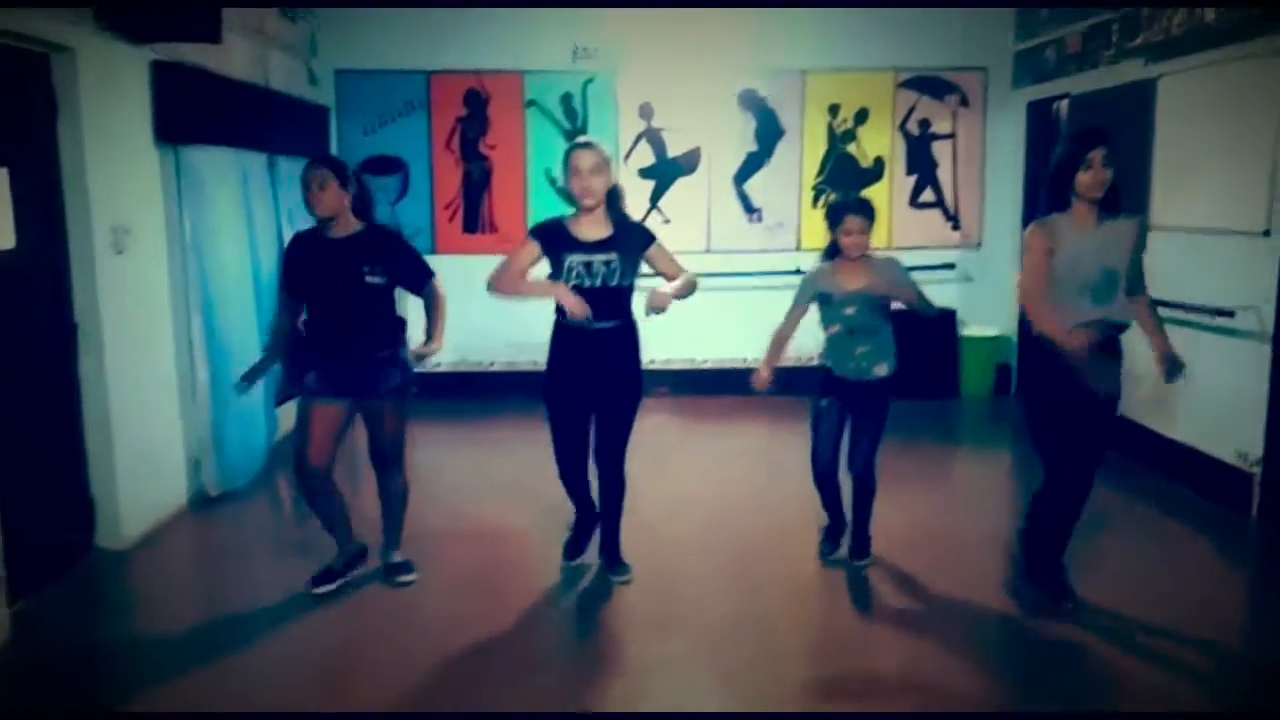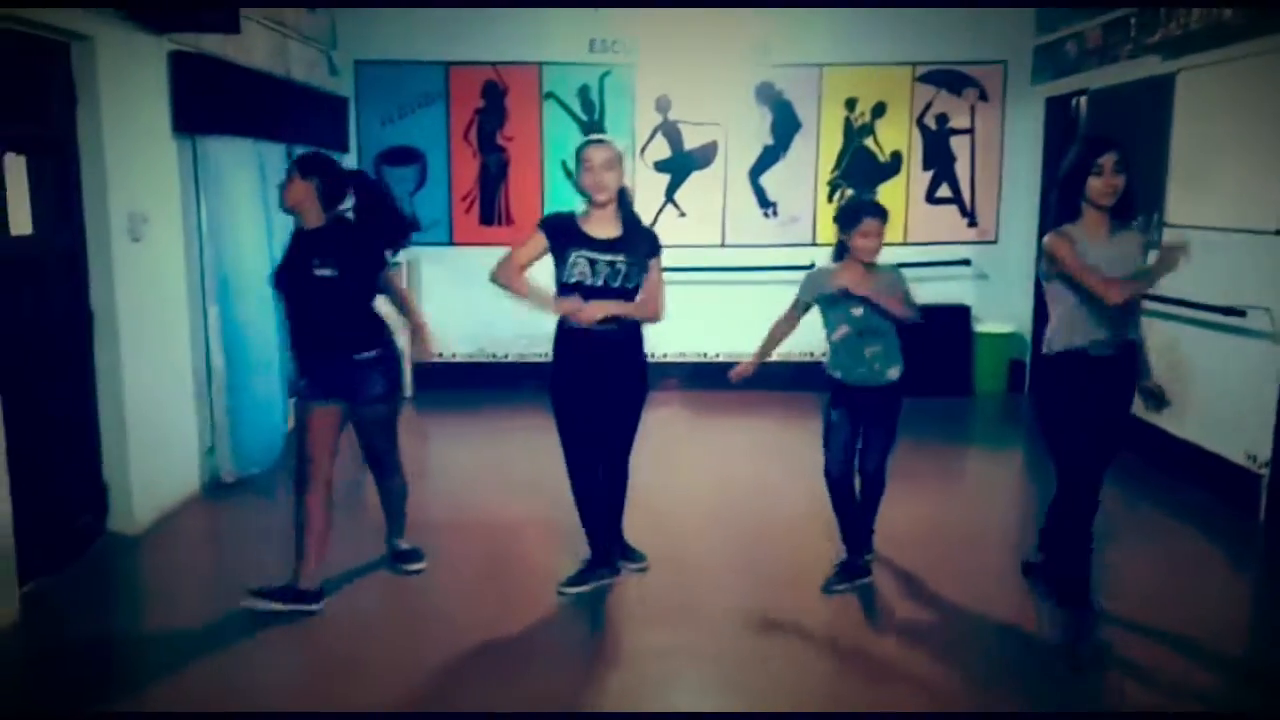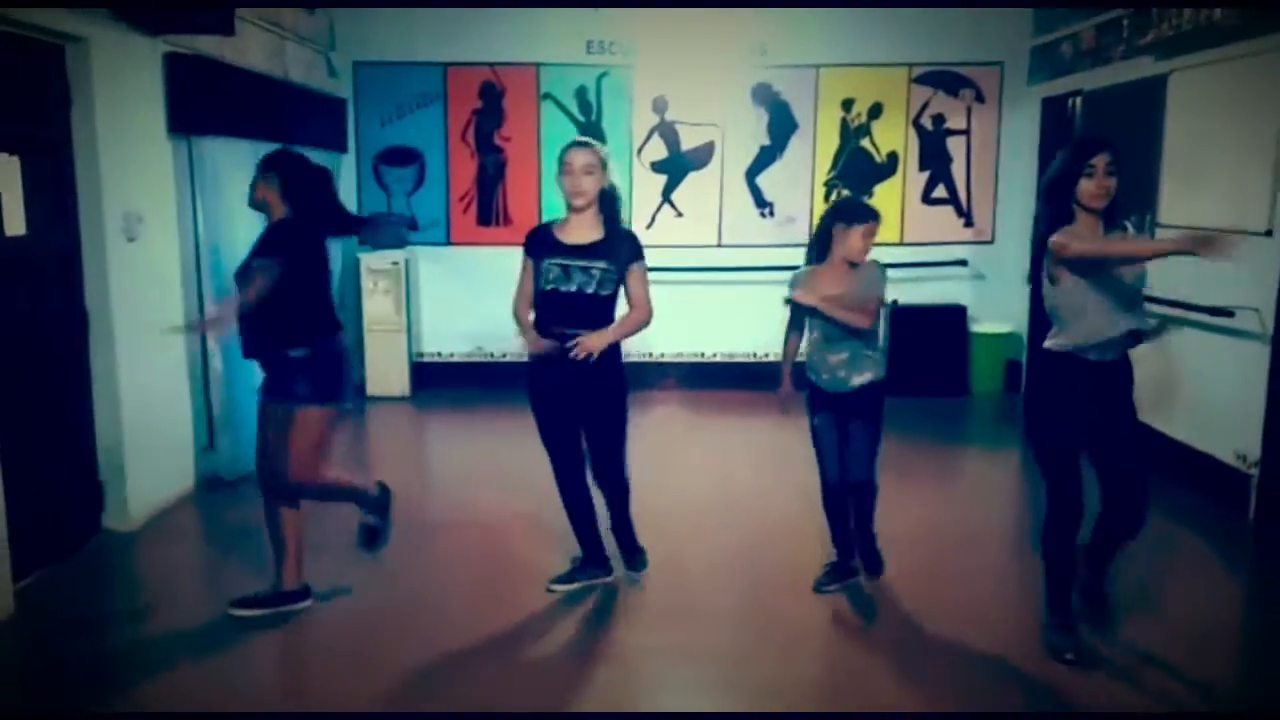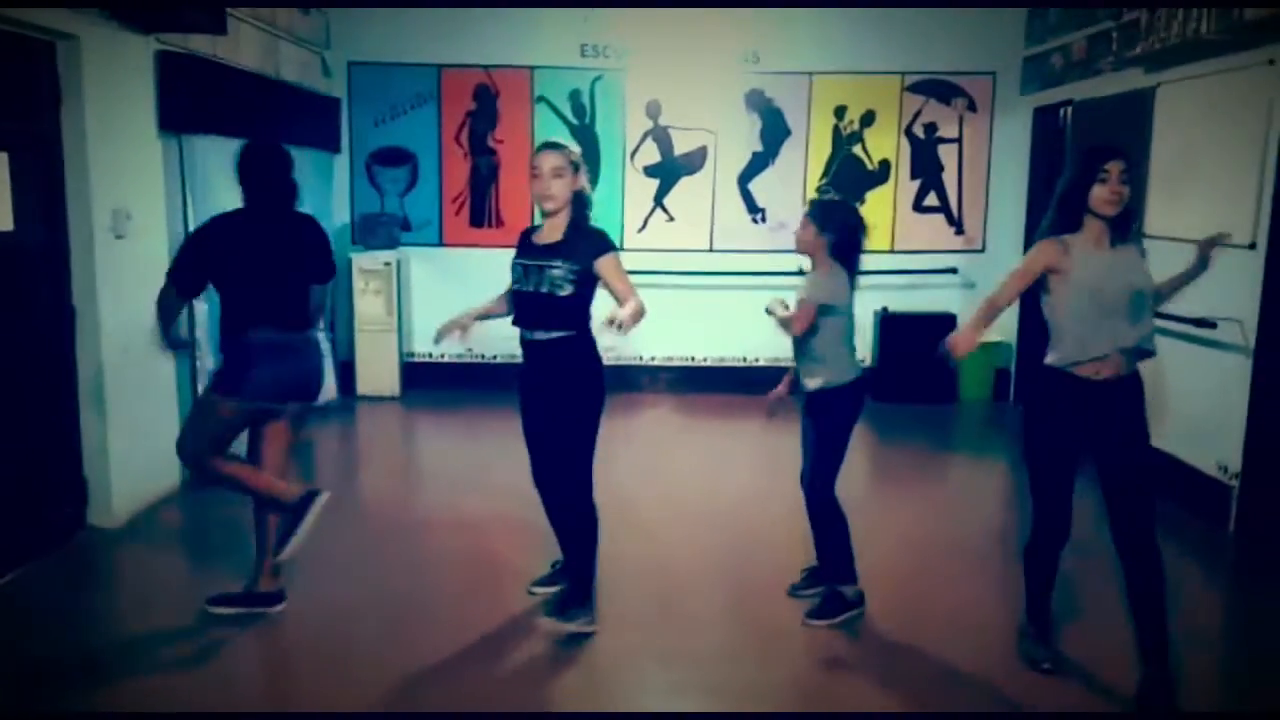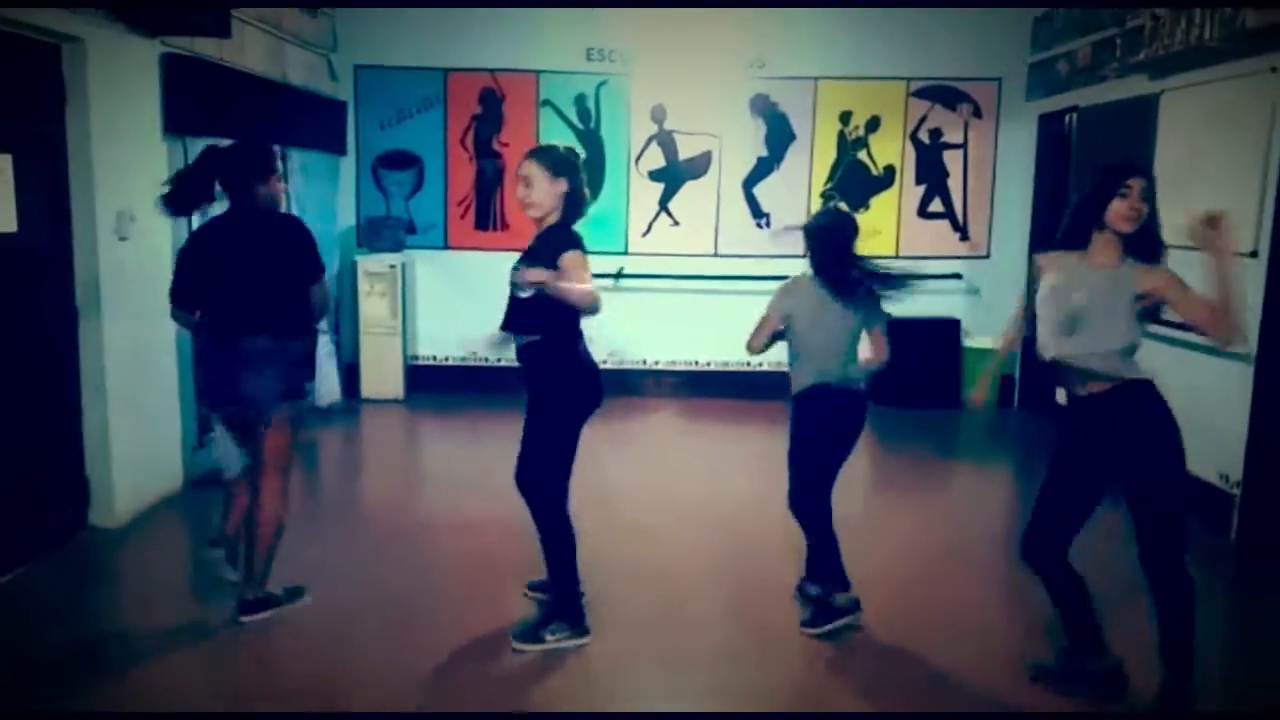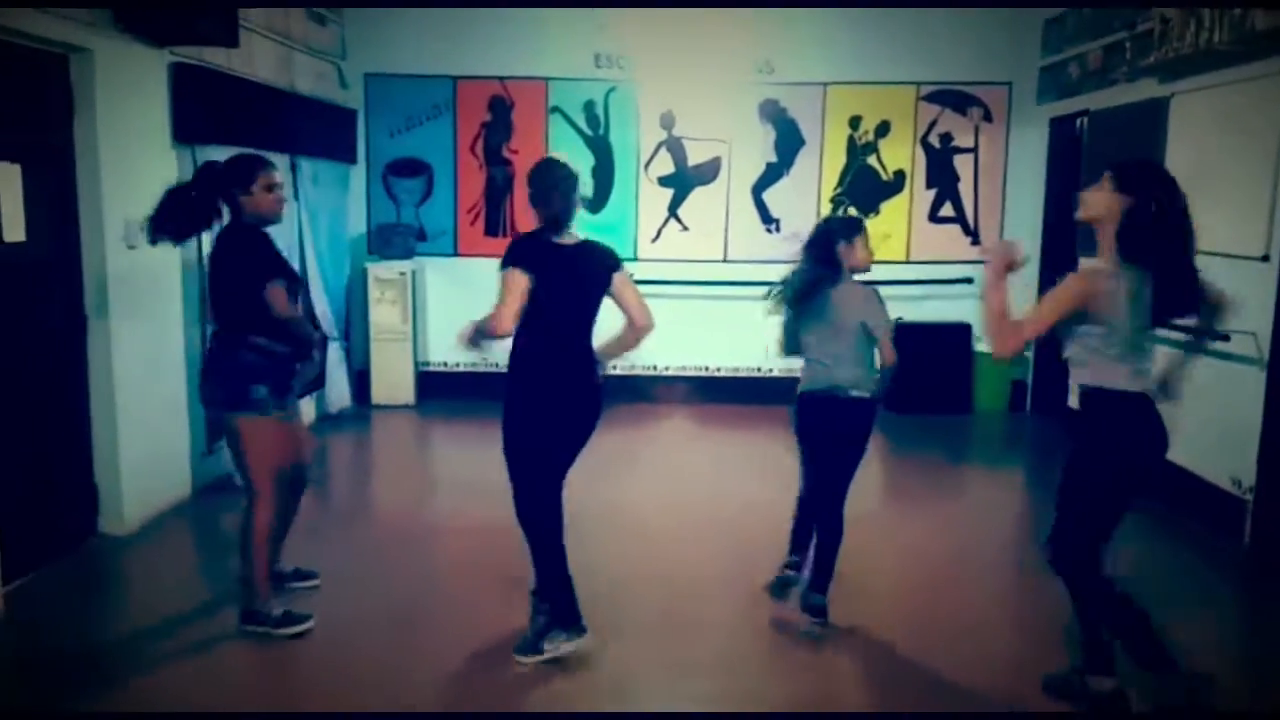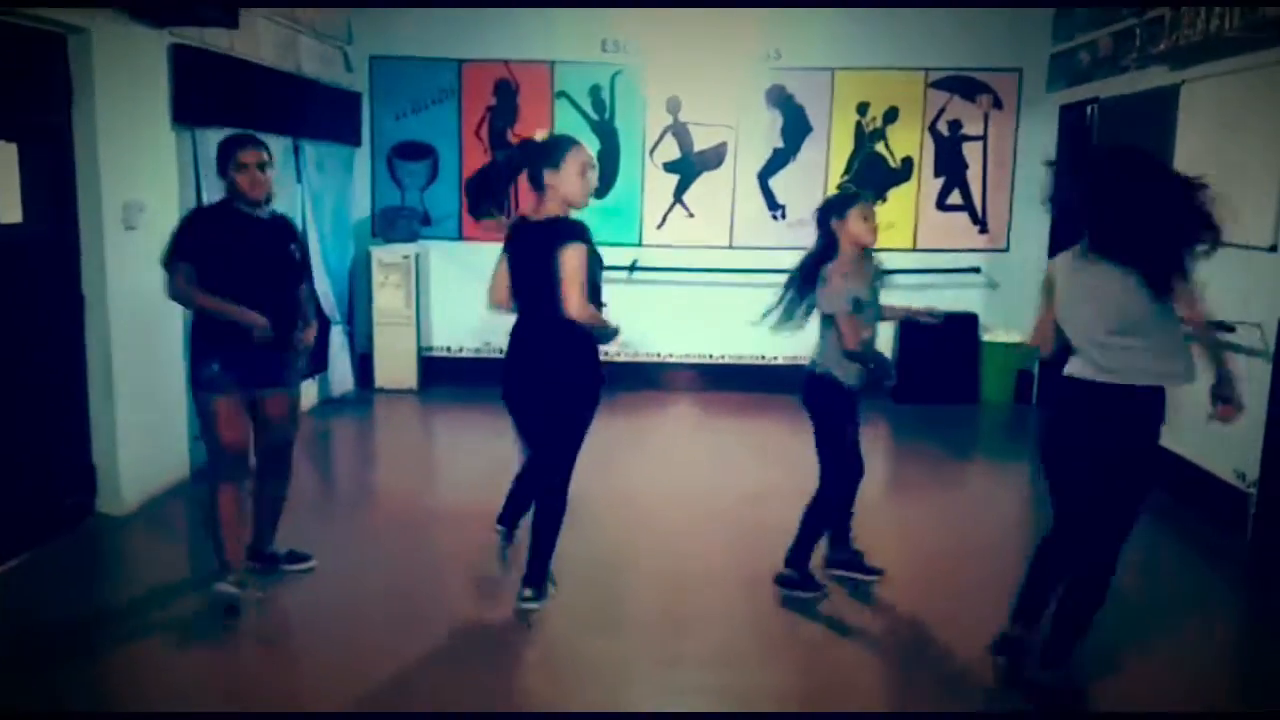
dt=0.2s
person 1, frame 1
left shoulder: (1129, 229)
right shoulder: (1043, 233)
left elbow: (1137, 296)
right elbow: (1033, 308)
left wrist: (1162, 345)
right wrist: (1082, 354)
left hip: (1105, 359)
right hip: (1052, 362)
left knee: (1081, 475)
right knee: (1062, 474)
left ankle: (1047, 565)
right ankle: (1027, 558)
person 1, frame 2
left shoulder: (1133, 239)
right shoulder: (1060, 241)
right elbow: (1110, 293)
left wrist: (1143, 374)
right wrist: (1161, 268)
left hip: (1113, 373)
right hip: (1066, 375)
left knee: (1080, 487)
right knee: (1080, 492)
left ankle: (1047, 563)
right ankle: (1075, 606)
person 1, frame 3
left shoulder: (1123, 236)
right shoulder: (1062, 240)
right elbow: (1106, 252)
left wrist: (1147, 325)
right wrist: (1185, 244)
left hip: (1113, 379)
right hip: (1060, 381)
left knee: (1131, 502)
right knee: (1065, 504)
left ankle: (1090, 574)
right ankle: (1060, 616)
person 1, frame 4
left shoulder: (1137, 256)
right shoulder: (1054, 251)
right elbow: (1003, 297)
left wrist: (1197, 267)
right wrist: (972, 329)
left hip: (1122, 401)
right hip: (1059, 398)
left knee: (1137, 537)
right knee: (1051, 525)
left ankle: (1156, 668)
right ankle: (1036, 626)
person 1, frame 5
left shoulder: (1146, 276)
right shoulder: (1050, 263)
left elbow: (1223, 328)
right elbow: (1023, 323)
left wrist: (1219, 254)
right wrist: (989, 374)
left hip: (1135, 421)
right hip: (1083, 424)
left knee: (1162, 561)
right knee: (1041, 545)
left ankle: (1178, 678)
right ankle: (1090, 654)
person 1, frame 6
left shoulder: (1091, 278)
right shoulder: (1146, 270)
left elbow: (1008, 342)
right elbow: (1207, 312)
left wrist: (996, 274)
right wrist: (1173, 370)
left hip: (1109, 426)
right hip: (1136, 423)
left knee: (1073, 554)
right knee: (1078, 550)
left ankle: (1146, 666)
right ankle: (1098, 670)
person 1, frame 7
left shoulder: (1061, 266)
right shoulder: (1161, 256)
left elbow: (1043, 344)
right elbow: (1200, 326)
right wrist: (1225, 386)
left hip: (1070, 408)
right hip: (1127, 416)
left knee: (1069, 530)
right knee: (1100, 545)
left ankle: (1020, 633)
right ankle: (1046, 661)
person 2, frame 1
left shoulder: (633, 234)
right shoulder: (551, 233)
left elbow: (687, 279)
right elbow: (498, 281)
left wrist: (671, 288)
right wrist: (556, 290)
left hip: (620, 359)
right hip: (569, 359)
left knee: (611, 458)
right knee: (569, 458)
left ankle: (611, 549)
right ankle: (585, 519)
person 2, frame 2
left shoulder: (643, 239)
right shoulder: (558, 227)
left elbow: (653, 310)
right elbow: (502, 273)
left wrist: (609, 307)
right wrist: (553, 301)
left hip: (624, 362)
right hip: (572, 361)
left knee: (614, 458)
right knee: (582, 462)
left ankle: (615, 539)
right ankle: (602, 557)
person 2, frame 3
left shoulder: (621, 242)
right shoulder: (539, 238)
left elbow: (642, 311)
right elbow: (524, 301)
left wrist: (606, 337)
right wrist: (529, 335)
left hip: (601, 370)
right hip: (548, 370)
left knee: (608, 468)
right knee: (566, 469)
left ankle: (627, 538)
right ankle: (592, 558)
person 2, frame 4
left shoulder: (591, 241)
right shoulder: (527, 239)
left elbow: (634, 302)
left wrist: (624, 315)
right wrist: (473, 316)
left hip: (574, 374)
right hip: (535, 373)
left knee: (571, 482)
right knee: (547, 478)
left ankle: (581, 598)
right ankle: (573, 562)
person 2, frame 5
left shoulder: (558, 241)
right shoulder: (554, 240)
left elbow: (589, 298)
left wrist: (553, 282)
right wrist: (515, 328)
left hip: (559, 380)
right hip: (565, 376)
left knee: (546, 493)
right knee: (532, 479)
left ankle: (568, 616)
right ankle: (563, 577)
person 2, frame 6
left shoulder: (524, 252)
right shoulder: (600, 257)
left elbow: (502, 323)
right elbow: (642, 321)
left wrist: (473, 332)
right wrist: (607, 353)
left hip: (532, 389)
right hip: (582, 390)
left knee: (530, 500)
right knee: (548, 493)
left ankle: (564, 621)
right ankle: (550, 601)
person 2, frame 7
left shoulder: (520, 233)
right shoulder: (572, 233)
left elbow: (498, 300)
right elbow: (576, 308)
right wrist: (606, 326)
left hip: (524, 366)
right hip: (566, 369)
left knee: (540, 460)
right knee: (557, 471)
left ankle: (506, 526)
right ankle: (534, 580)
person 3, frame 1
left shoulder: (384, 243)
right shoulder: (301, 248)
left elbow: (431, 290)
right elbow: (289, 309)
left wrist: (433, 338)
right wrist: (267, 359)
left hip: (382, 365)
right hip: (326, 370)
left knee: (387, 463)
right knee: (311, 467)
left ankle: (392, 550)
right ankle: (348, 549)
person 3, frame 2
left shoulder: (346, 235)
right shoulder: (299, 239)
left elbow: (391, 281)
left wrist: (418, 328)
left hip: (368, 365)
right hip: (318, 372)
left knee: (384, 461)
right knee: (311, 472)
left ankle: (398, 541)
right ankle: (305, 585)
person 3, frame 3
left shoulder: (290, 233)
right shoulder: (285, 234)
left elbow: (268, 273)
left wrist: (228, 310)
left hip: (310, 368)
right hip: (284, 370)
left knee: (296, 477)
right knee: (271, 477)
left ankle: (373, 499)
right ankle: (290, 587)
person 3, frame 4
left shoulder: (216, 233)
right shoulder: (309, 230)
left elbow: (171, 300)
left wrist: (169, 335)
left hip: (252, 360)
right hip: (301, 359)
left knee: (196, 453)
right knee: (266, 469)
left ankle: (296, 499)
right ankle: (264, 585)
person 3, frame 5
left shoulder: (200, 241)
right shoulder: (289, 231)
left elbow: (183, 313)
right elbow: (319, 299)
right wrist: (299, 334)
left hip: (219, 368)
right hip: (276, 365)
left knee: (259, 460)
right knee: (273, 477)
left ankle: (230, 537)
right ankle: (253, 592)
person 3, frame 6
left shoulder: (232, 243)
right shoulder: (251, 244)
left elbow: (239, 316)
right elbow: (283, 308)
left wrist: (289, 349)
right wrist: (308, 341)
left hip: (258, 376)
right hip: (249, 378)
left knee: (294, 474)
right knee: (266, 489)
left ankle: (265, 569)
right ankle: (260, 605)
person 3, frame 7
left shoulder: (284, 228)
right shoulder: (207, 223)
left elbow: (301, 288)
right elbow: (180, 287)
left wrist: (309, 324)
right wrist: (245, 316)
left hip: (277, 358)
right hip: (221, 358)
left knee: (276, 456)
right knee: (230, 463)
left ankle: (262, 547)
right ankle: (231, 572)
person 4, frame 1
left shoulder: (890, 270)
right shoulder: (819, 279)
left elbow: (928, 308)
right elbow: (789, 325)
left wrist: (894, 293)
right wrist: (767, 365)
left hip: (874, 383)
right hip: (834, 380)
left knee: (862, 464)
right knee: (822, 462)
left ankle: (860, 536)
right ankle: (835, 522)
person 4, frame 2
left shoulder: (890, 276)
right shoulder: (820, 279)
left elbow: (913, 317)
right elbow: (787, 322)
left wrist: (871, 293)
right wrist: (754, 361)
left hip: (885, 389)
right hip: (843, 389)
left knee: (873, 473)
right knee: (837, 473)
left ankle: (864, 536)
right ankle: (856, 559)
person 4, frame 3
left shoulder: (872, 276)
right shoulder: (805, 277)
left elbow: (865, 322)
right elbow: (795, 330)
left wrist: (813, 301)
right wrist: (786, 377)
left hip: (863, 392)
right hip: (821, 394)
left knee: (860, 478)
right knee: (832, 480)
left ankle: (866, 543)
right ankle: (844, 557)
person 4, frame 4
left shoulder: (824, 277)
right shoulder: (832, 277)
left elbow: (797, 328)
left wrist: (778, 309)
right wrist: (788, 382)
left hip: (837, 395)
right hip: (822, 394)
left knee: (818, 487)
right knee: (813, 483)
left ankle: (847, 589)
right ankle: (827, 569)
person 4, frame 5
left shoulder: (793, 291)
right shoulder: (867, 290)
left elbow: (755, 345)
right elbow: (880, 354)
left wrist: (786, 332)
left hip: (815, 402)
right hip: (854, 402)
left knee: (803, 498)
right knee: (818, 493)
left ankle: (841, 596)
right ankle: (818, 582)
person 4, frame 6
left shoulder: (808, 294)
right shoulder: (864, 295)
left elbow: (788, 348)
right elbow: (889, 359)
right wrist: (875, 385)
left hip: (810, 405)
right hip: (851, 408)
left knee: (812, 489)
right knee: (833, 496)
left ankle: (793, 565)
right ankle: (816, 593)
person 4, frame 7
left shoulder: (865, 269)
right shoulder: (833, 278)
right elbow: (851, 343)
left wrist: (910, 313)
right wrist: (882, 362)
left hip: (842, 389)
right hip: (829, 391)
left knee: (849, 472)
right knee: (836, 480)
left ankle: (839, 552)
right ankle: (792, 570)
